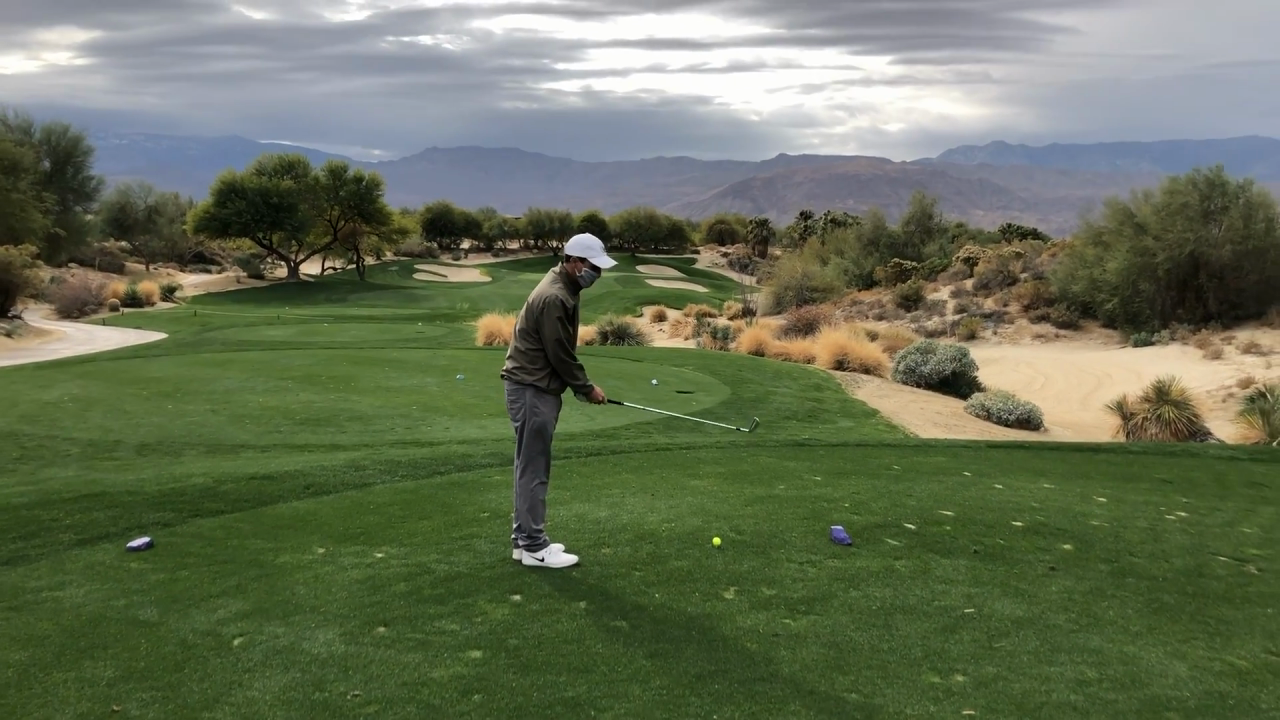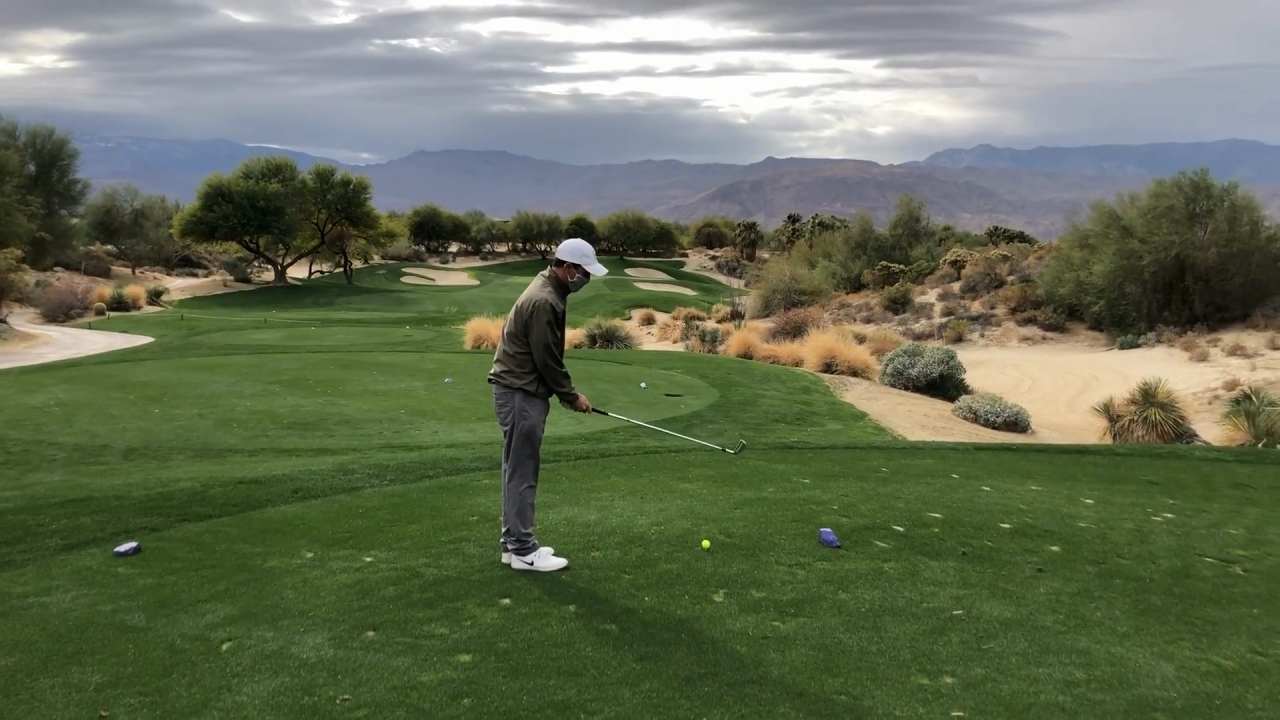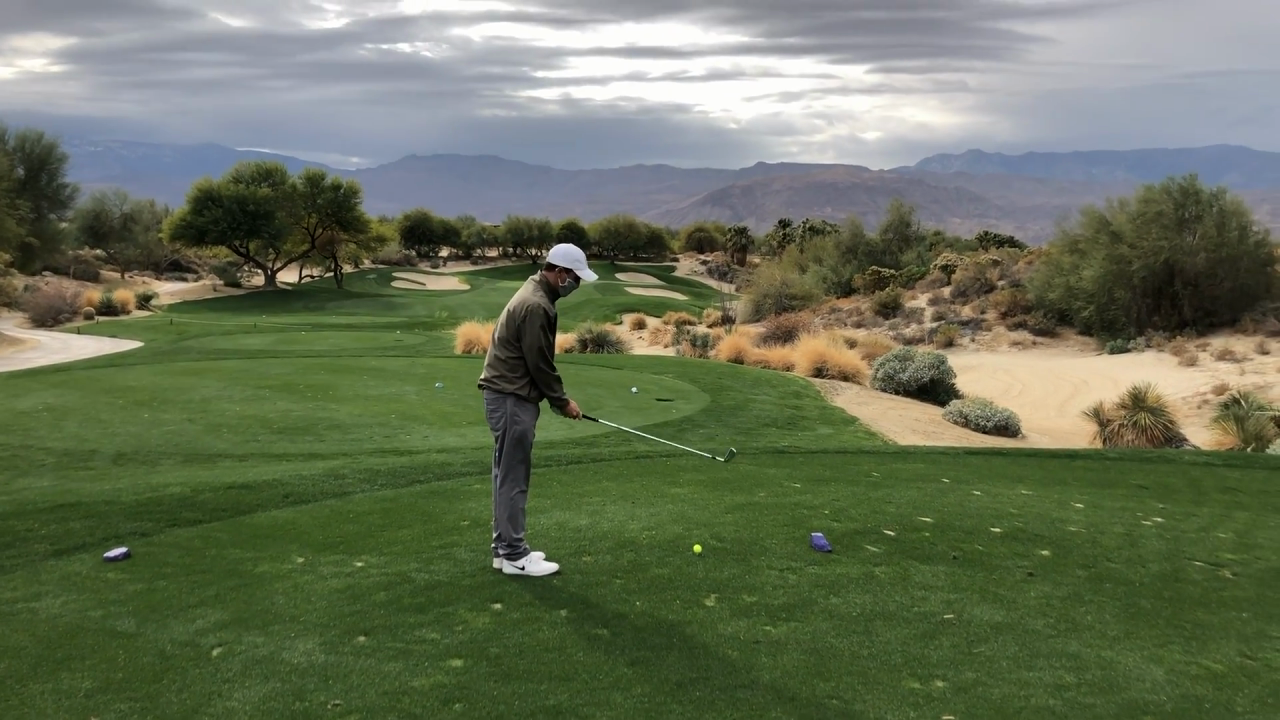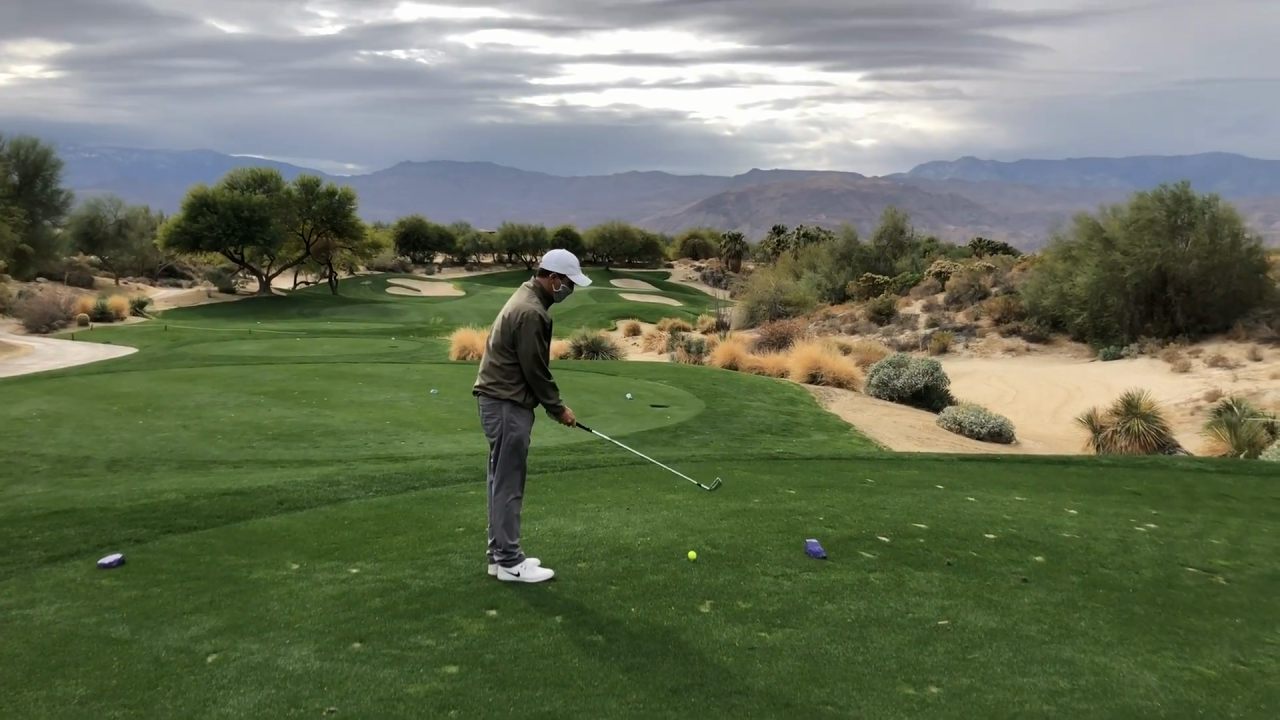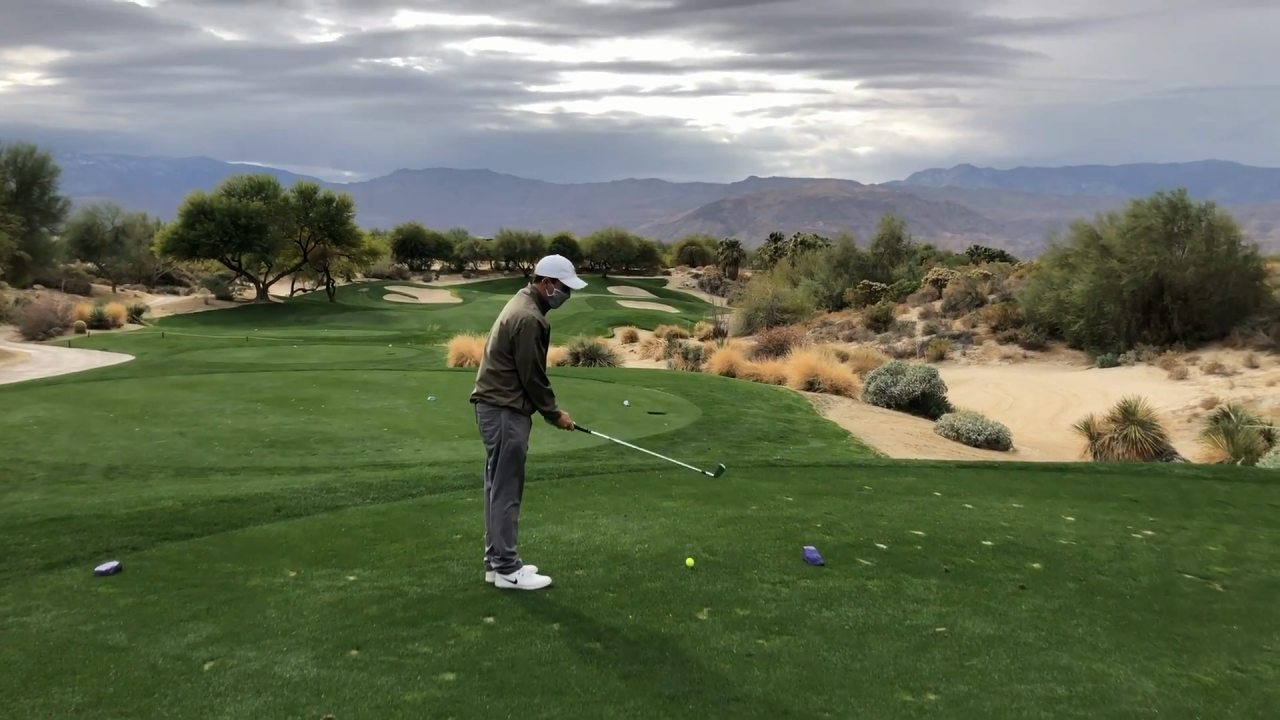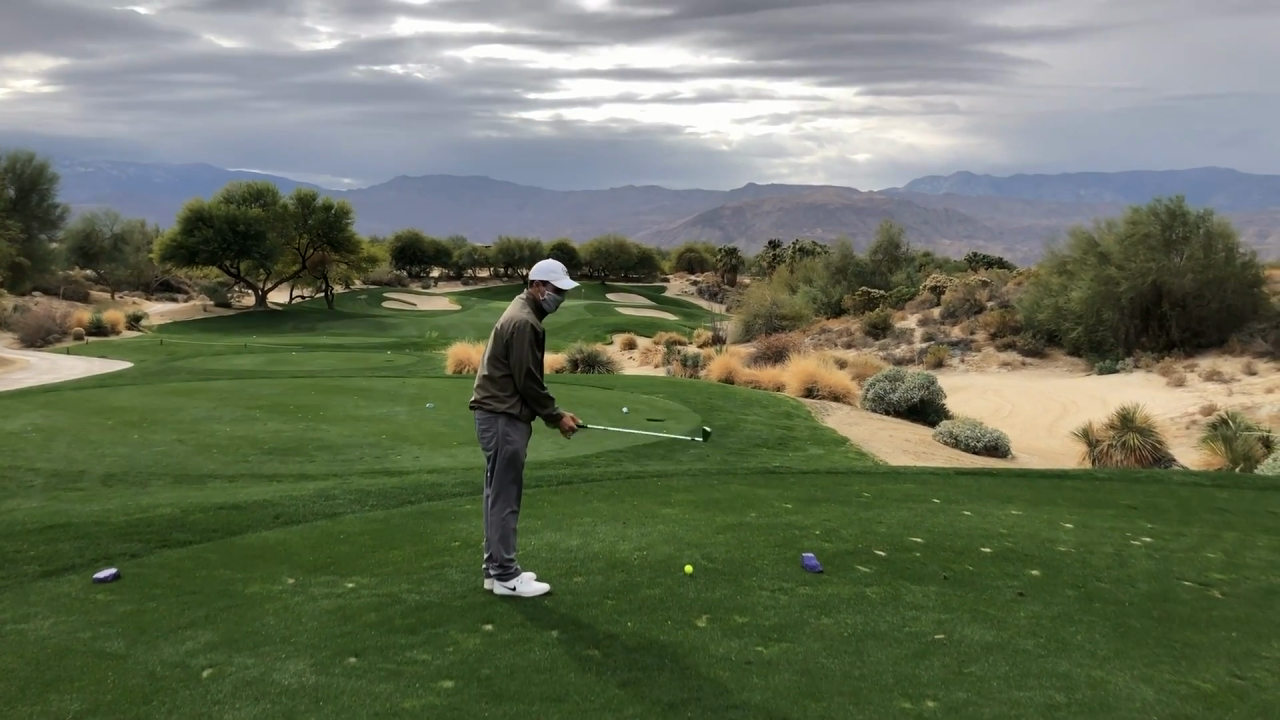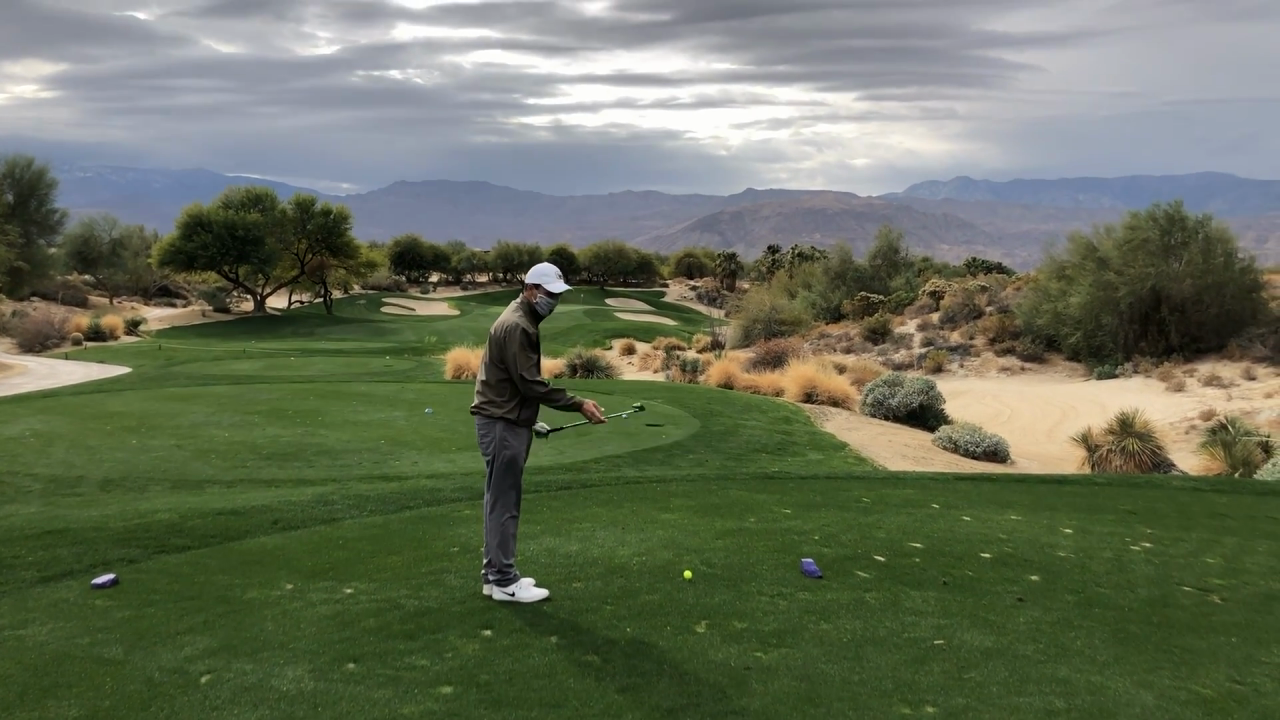
dt=0.2s
person 1, frame 1
left shoulder: (561, 288)
right shoulder: (554, 297)
right elbow: (560, 354)
left wrist: (581, 385)
right wrist: (587, 387)
left hip: (536, 387)
right hip: (532, 390)
left knee: (531, 466)
right knee: (534, 468)
left ankle: (525, 538)
right ankle: (533, 547)
person 1, frame 2
left shoulder: (548, 290)
right shoulder: (544, 301)
right elbow: (547, 359)
left wrist: (566, 392)
right wrist: (571, 395)
left hip: (522, 390)
right hip: (520, 393)
left knee: (518, 469)
right knee: (522, 471)
left ankle: (513, 542)
right ankle: (523, 551)
person 1, frame 3
left shoulder: (535, 293)
right shoulder: (536, 305)
right elbow: (539, 363)
left wrist: (556, 398)
right wrist: (561, 401)
left hip: (509, 394)
right hip: (511, 398)
left knee: (508, 474)
right knee: (514, 476)
left ankle: (505, 546)
right ankle: (514, 555)
person 1, frame 4
left shoulder: (526, 298)
right shoulder: (532, 312)
right elbow: (535, 369)
left wrist: (552, 404)
right wrist: (557, 408)
left hip: (502, 400)
right hip: (507, 404)
left knee: (503, 480)
right knee: (509, 482)
left ankle: (499, 553)
right ankle: (509, 562)
person 1, frame 5
left shoulder: (522, 304)
right shoulder: (530, 319)
right elbow: (532, 375)
left wrist: (548, 409)
right wrist: (553, 413)
left hip: (498, 406)
right hip: (504, 411)
left knee: (500, 486)
right knee: (507, 489)
left ankle: (497, 559)
right ankle: (506, 568)
person 1, frame 6
left shoulder: (521, 313)
right shoulder: (525, 322)
right elbow: (528, 381)
left wrist: (550, 412)
right wrist: (555, 416)
left hip: (500, 413)
right hip: (503, 417)
left knee: (499, 493)
right knee: (505, 496)
left ankle: (496, 567)
right ankle: (505, 575)
person 1, frame 7
left shoulder: (522, 320)
right shoulder: (516, 325)
right elbow: (530, 383)
left wrist: (532, 420)
right wrist: (578, 404)
left hip: (507, 420)
right hip: (502, 423)
left knee: (500, 499)
right knee: (504, 501)
left ankle: (495, 572)
right ankle: (504, 581)
